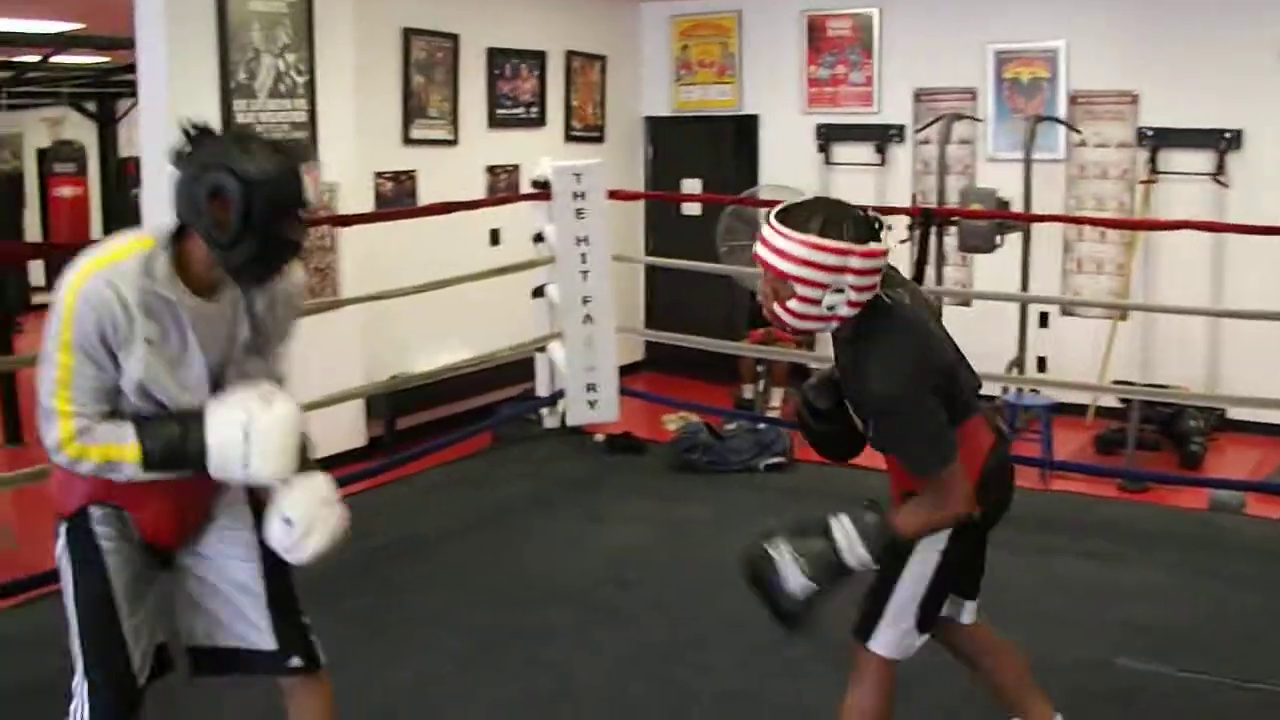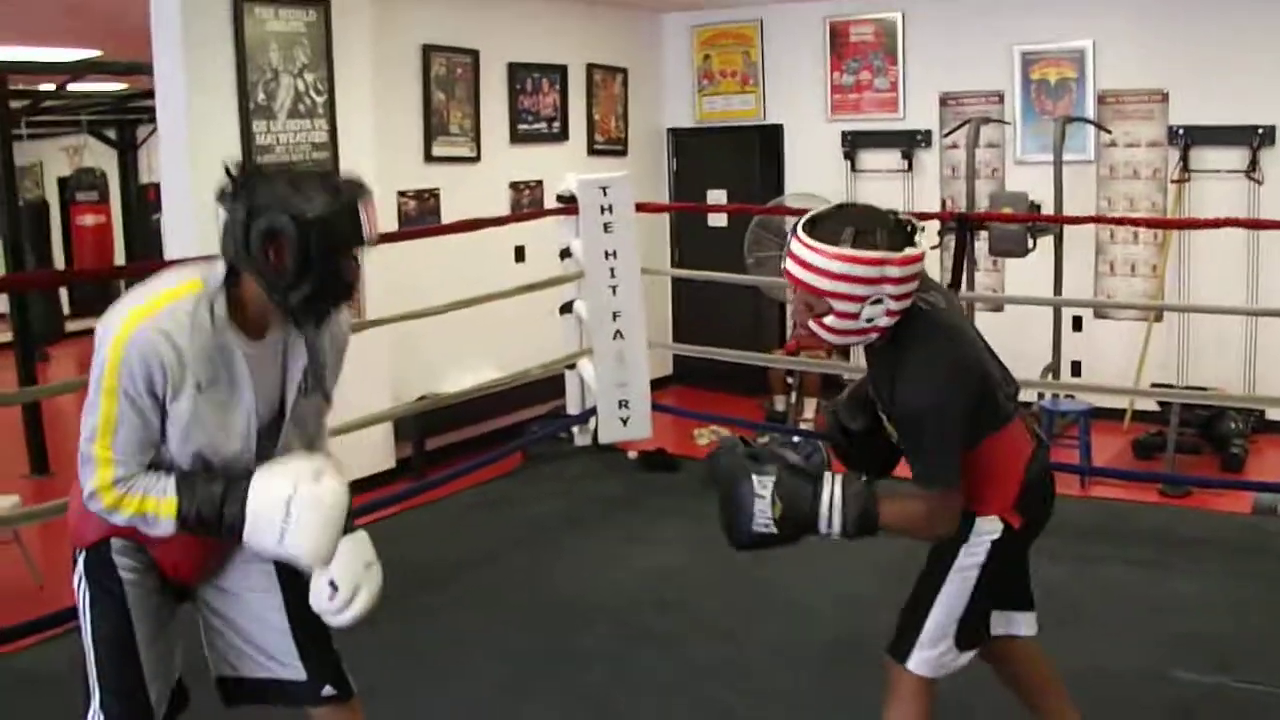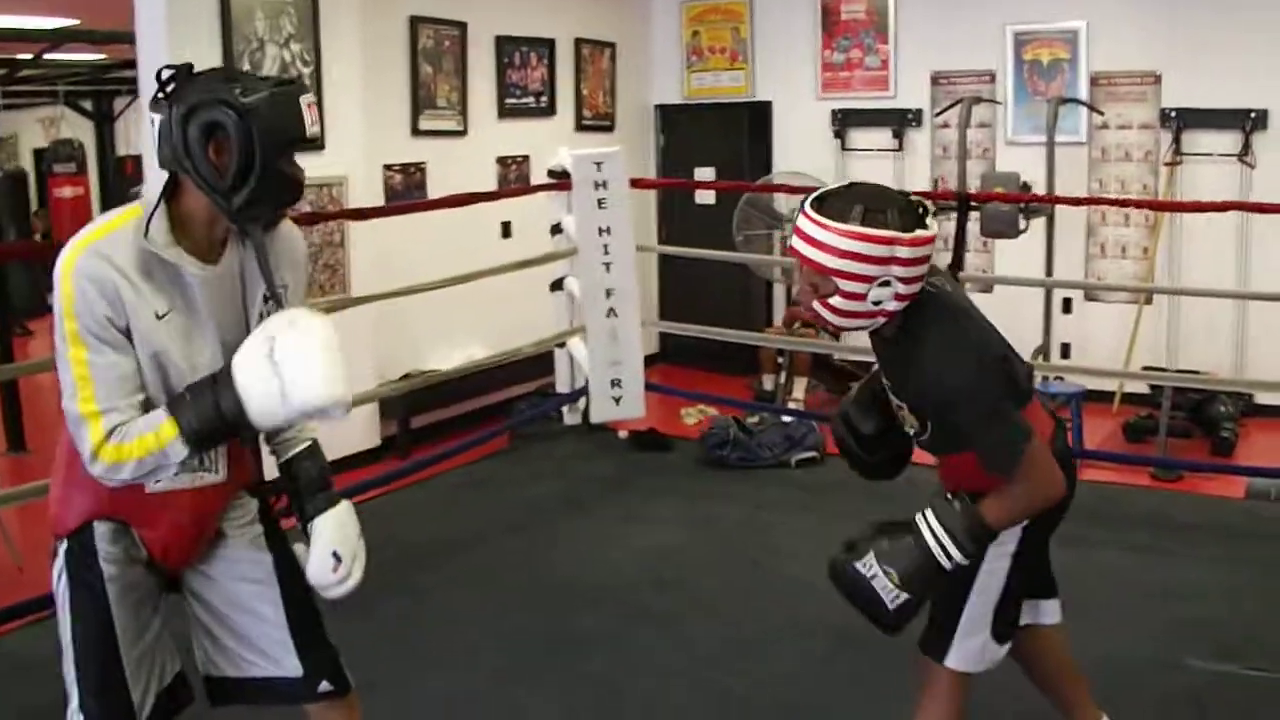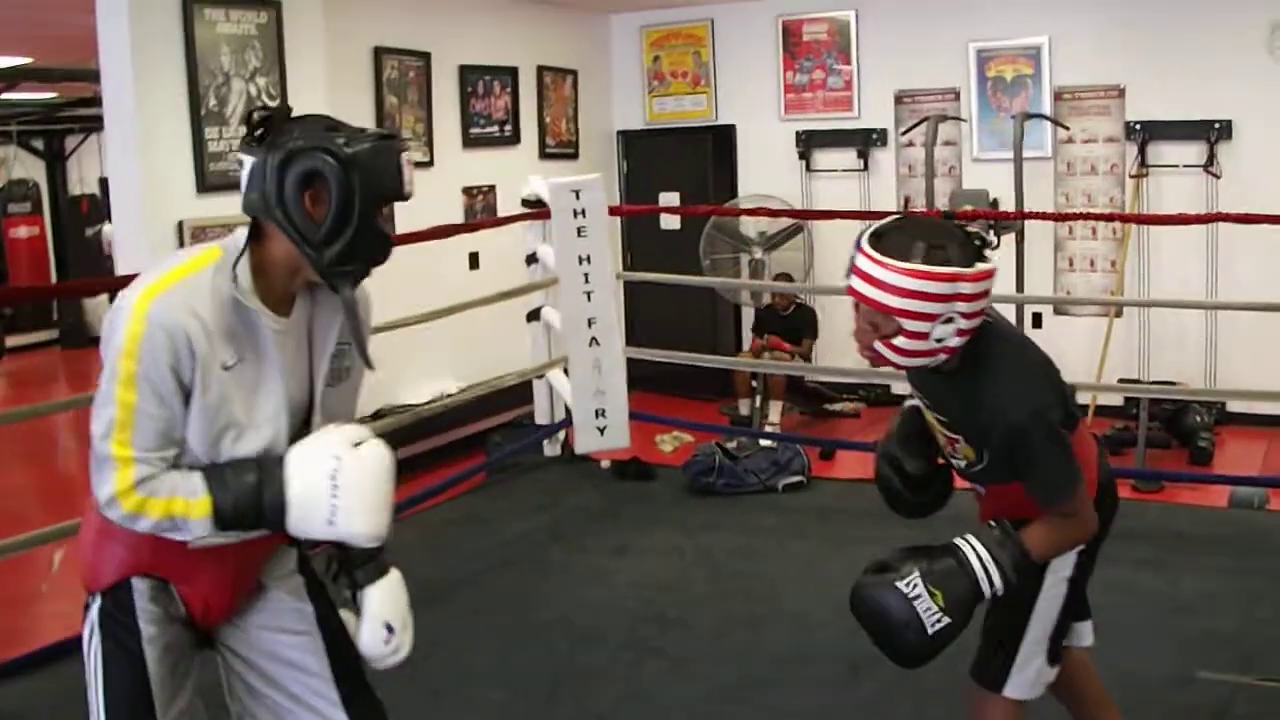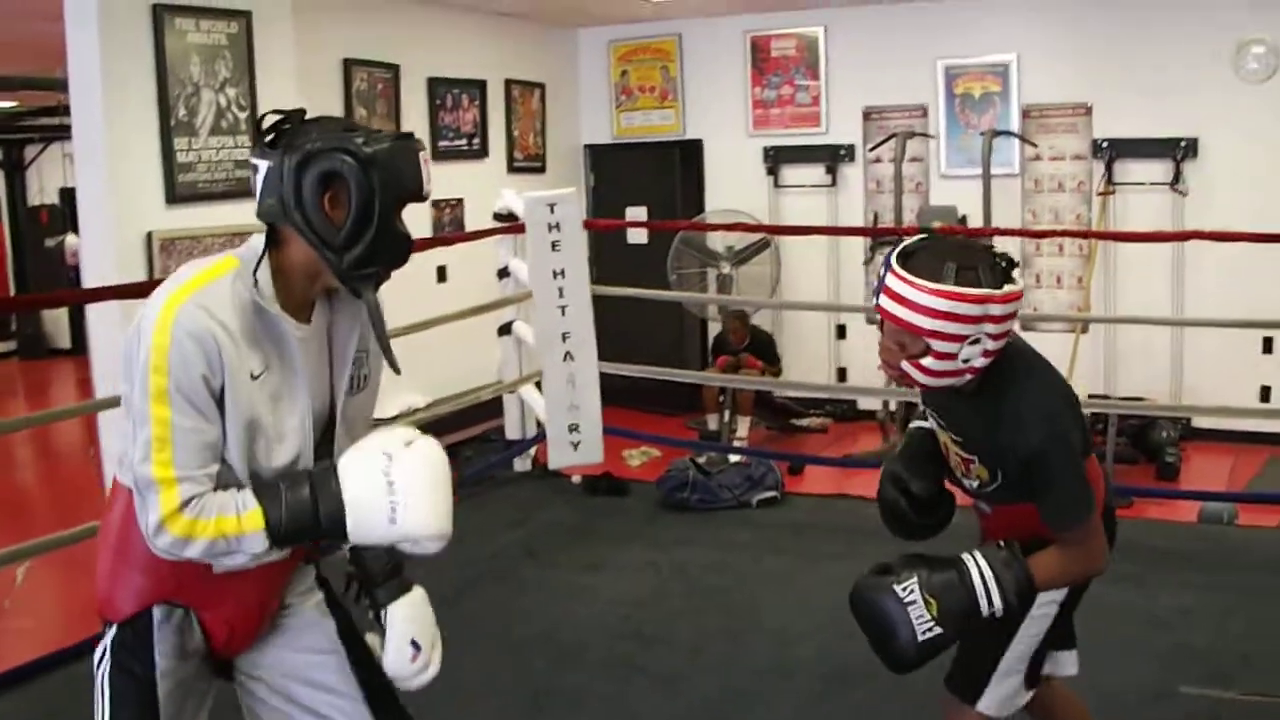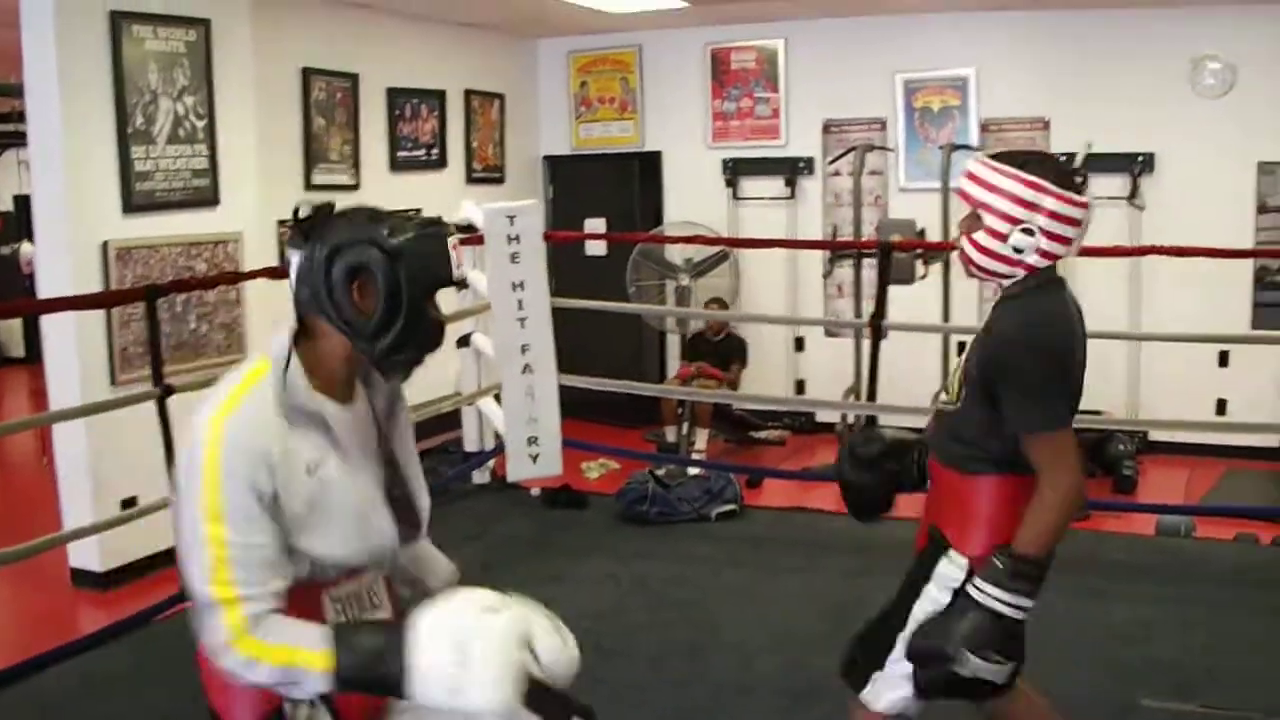
dt=0.4s
person 1, frame 1
left shoulder: (272, 279)
right shoulder: (99, 286)
right elbow: (68, 436)
left wrist: (296, 468)
right wrist: (200, 441)
left hip: (214, 486)
right hip: (109, 495)
left knee: (296, 658)
person 1, frame 2
left shoulder: (319, 319)
right shoulder: (147, 329)
right elbow: (109, 489)
left wrist: (336, 526)
right wrist: (236, 508)
left hip: (240, 522)
right hip: (128, 532)
person 1, frame 3
left shoulder: (277, 245)
right shoulder: (98, 263)
right elbow: (107, 448)
left wrist: (316, 489)
right wrist: (234, 397)
left hip: (225, 500)
right hip: (113, 516)
person 1, frame 4
left shoulder: (339, 299)
right shoulder: (165, 308)
right elbow: (125, 491)
left wrist: (366, 561)
right wrist: (273, 493)
left hip: (262, 556)
right hip: (148, 565)
person 1, frame 5
left shoulder: (354, 312)
right shoulder: (188, 318)
right elbow: (170, 517)
left wrist: (389, 578)
right wrist: (335, 505)
left hip: (278, 579)
right hip: (166, 581)
person 1, frame 6
left shoulder: (378, 389)
right shoulder: (237, 428)
right elbow: (237, 635)
left wrist: (488, 621)
right wrist: (400, 657)
left hip: (376, 638)
person 2, frame 1
left shoulder: (890, 377)
right shoulder: (879, 288)
left elbow: (951, 500)
left wrist: (841, 547)
right wrist: (839, 383)
left hip: (965, 487)
right hip: (966, 459)
left knee: (875, 655)
right knee: (953, 619)
person 2, frame 2
left shoulder: (926, 387)
right shoulder: (911, 289)
left elbow: (939, 514)
left wrist: (814, 502)
right wrist: (871, 393)
left hip: (994, 502)
right hip: (996, 476)
left knee: (911, 667)
right knee: (998, 632)
person 2, frame 3
left shoulder: (951, 370)
right shoulder: (913, 290)
left elbow: (1043, 485)
left wrist: (931, 542)
right wrist: (880, 394)
left hip: (1014, 487)
right hip: (1012, 451)
left knee: (946, 664)
right knee: (1018, 620)
person 2, frame 4
left shoulder: (1014, 401)
right shoulder: (938, 343)
left elbow: (1075, 522)
left wrist: (968, 570)
right wrist: (914, 427)
left hip: (1057, 513)
right hip: (1016, 498)
right knee: (1046, 648)
person 2, frame 5
left shoulder: (1035, 421)
right shoulder: (949, 361)
left elbow: (1087, 553)
left wrist: (968, 585)
right wrist: (920, 447)
left hip: (1055, 542)
right hip: (1010, 525)
right knee: (1030, 676)
person 2, frame 6
left shoulder: (1031, 328)
right shoulder: (1036, 308)
left elbow: (1062, 481)
left wrist: (998, 593)
left hip: (981, 551)
right hip: (984, 537)
